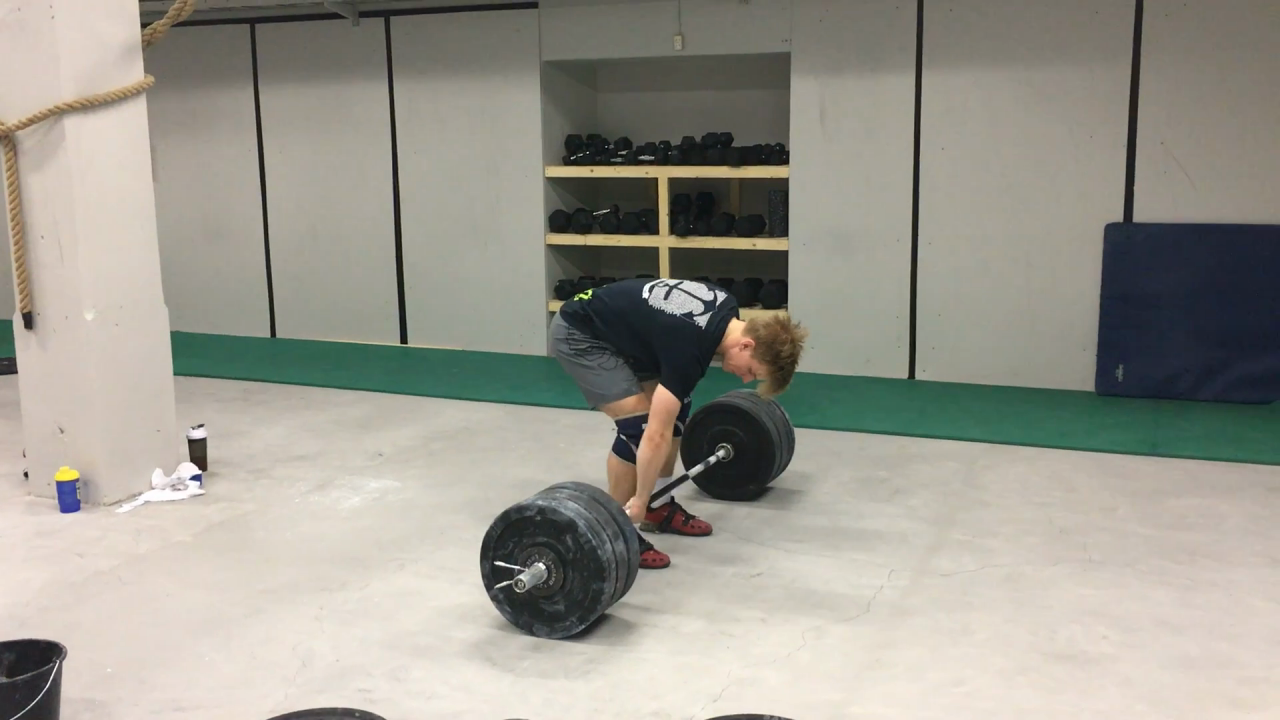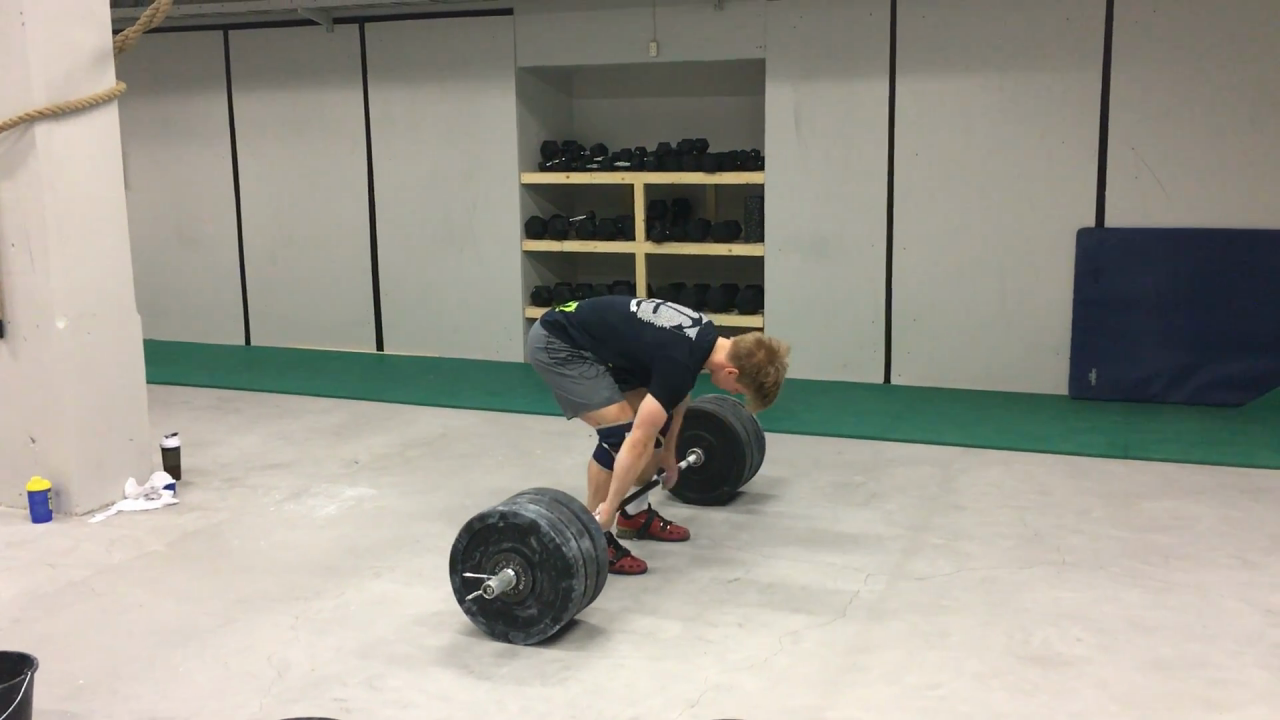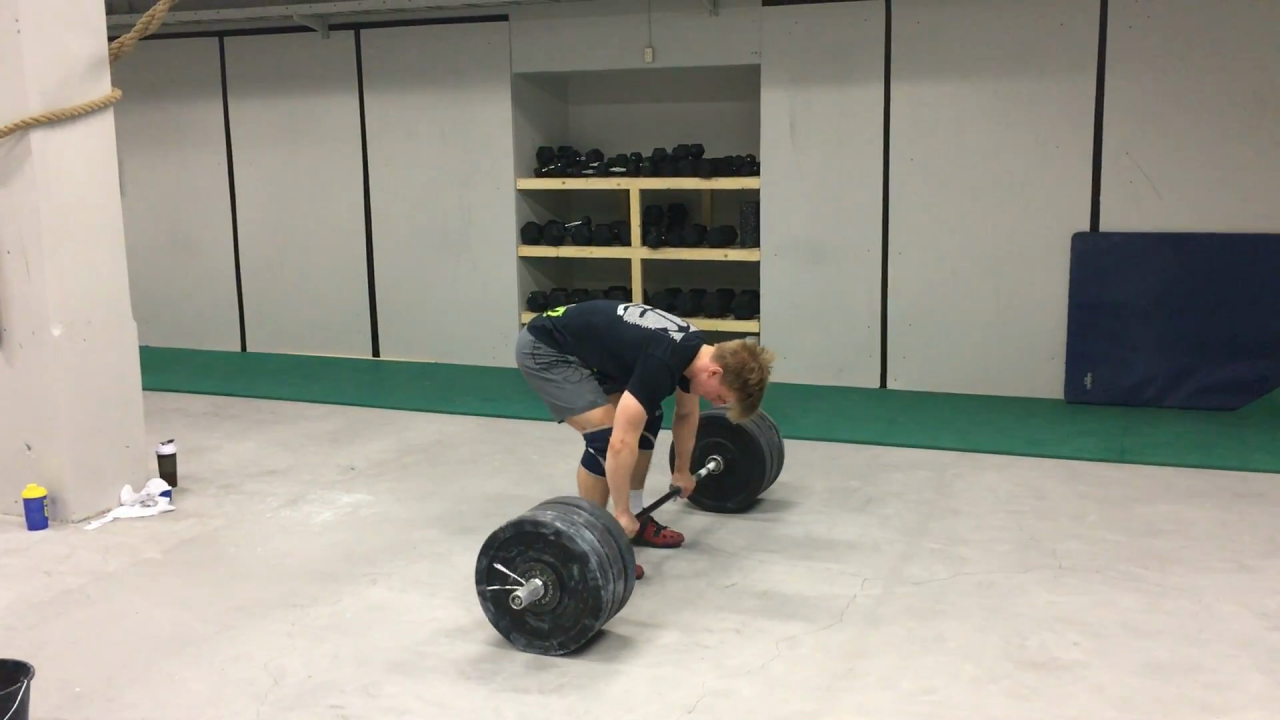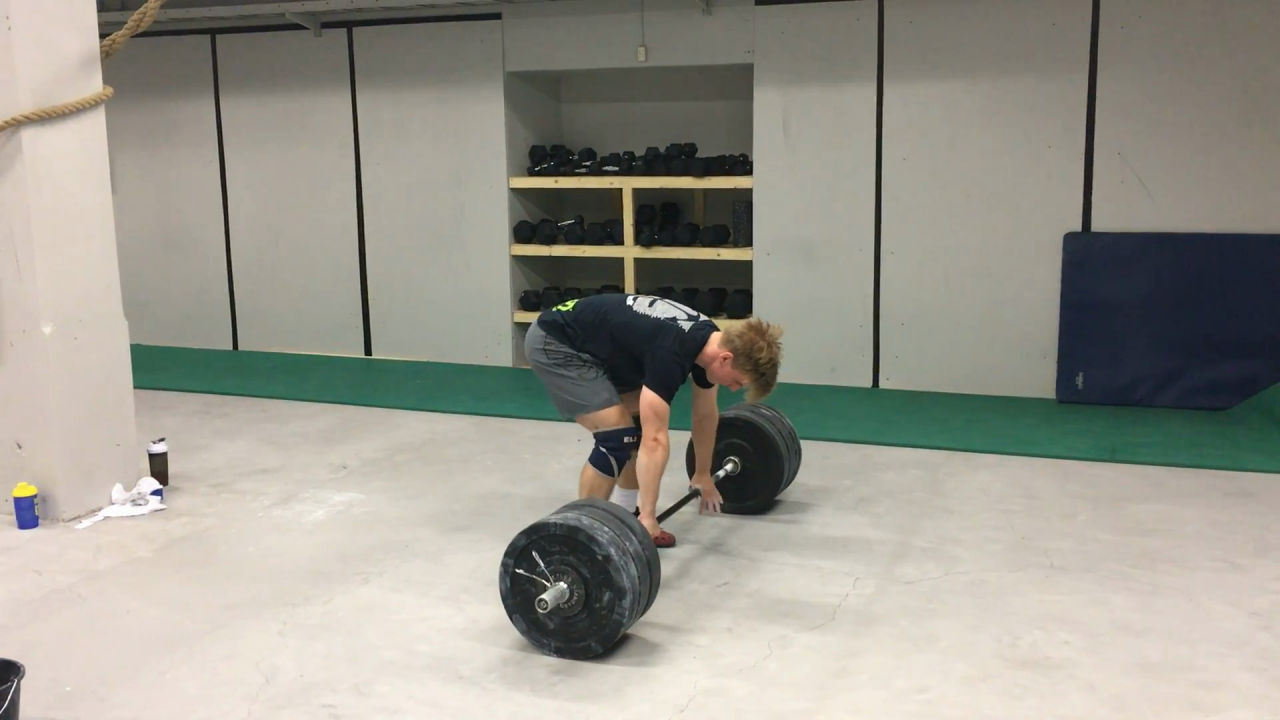
dt=1s
person 1, frame 1
left shoulder: (727, 309)
right shoulder: (688, 347)
right elbow: (656, 433)
right wrist: (639, 501)
left hip: (614, 326)
right hip: (578, 333)
left knee: (676, 405)
right knee: (637, 421)
left ankle: (661, 508)
person 1, frame 2
left shoulder: (707, 335)
right shoulder: (681, 360)
left elbow: (674, 399)
right elbow: (639, 440)
left wrist: (670, 454)
right wrist: (609, 509)
left hip: (589, 338)
right hip: (556, 344)
left knee: (655, 418)
right knee: (620, 430)
left ankle: (635, 514)
person 1, frame 3
left shoulder: (695, 349)
right shoulder: (661, 363)
left elbow: (686, 414)
right elbow: (621, 442)
left wrist: (682, 471)
right wrist: (621, 513)
left hip: (583, 347)
right hip: (545, 349)
left knee: (646, 418)
right knee: (605, 434)
left ankle: (635, 520)
person 1, frame 4
left shoulder: (709, 341)
right shoulder: (671, 353)
left elbow: (705, 414)
right elbow: (655, 439)
left wrist: (703, 474)
right wrist: (647, 515)
left hip: (592, 343)
right hip: (553, 342)
left knee: (645, 421)
right knee: (617, 436)
